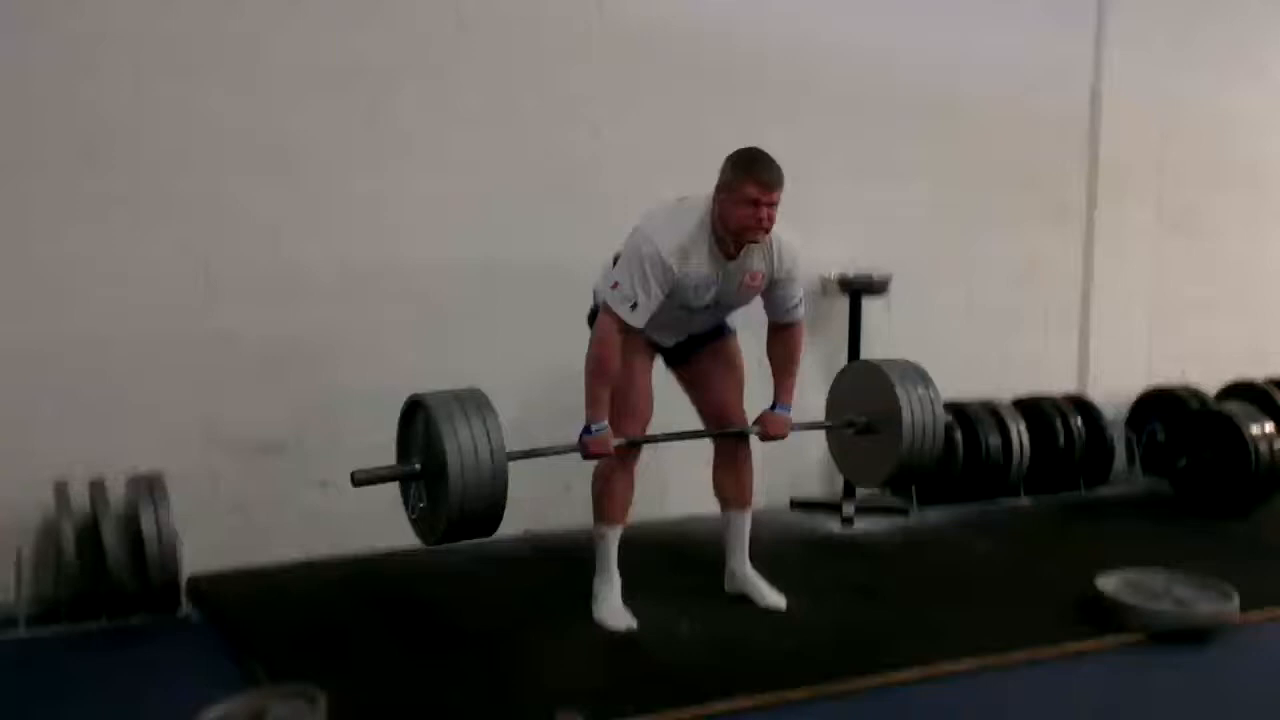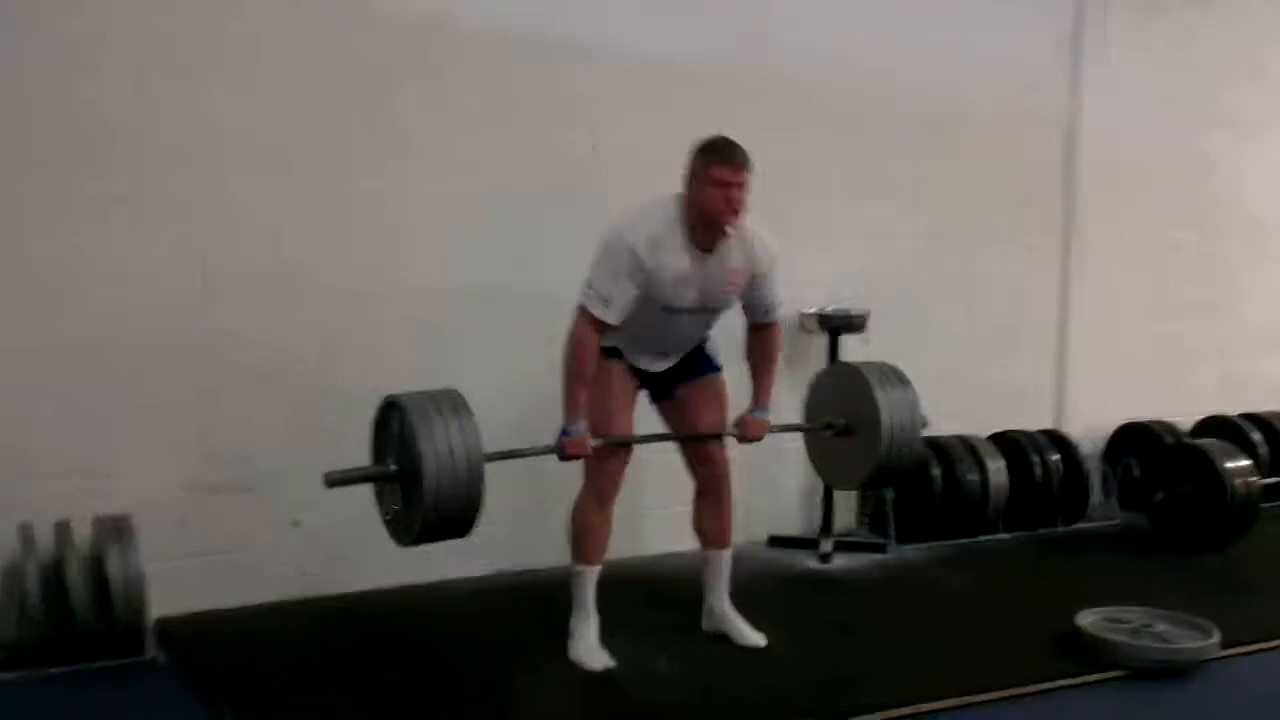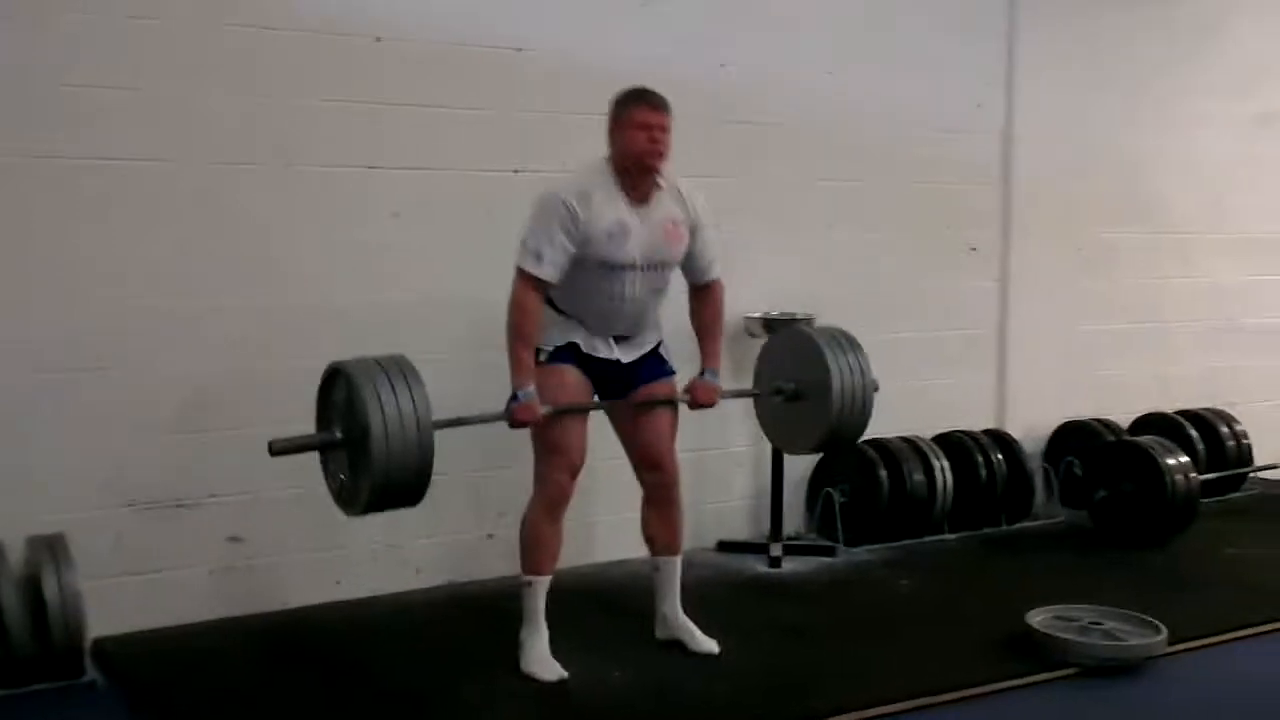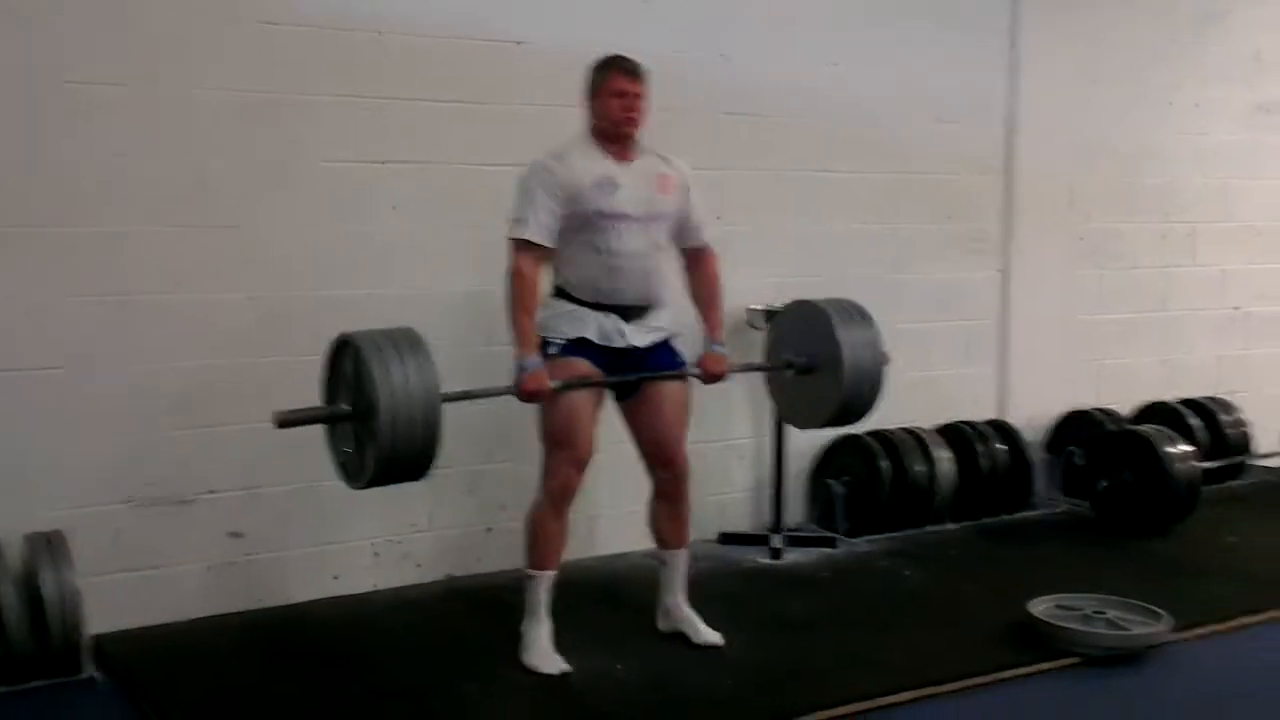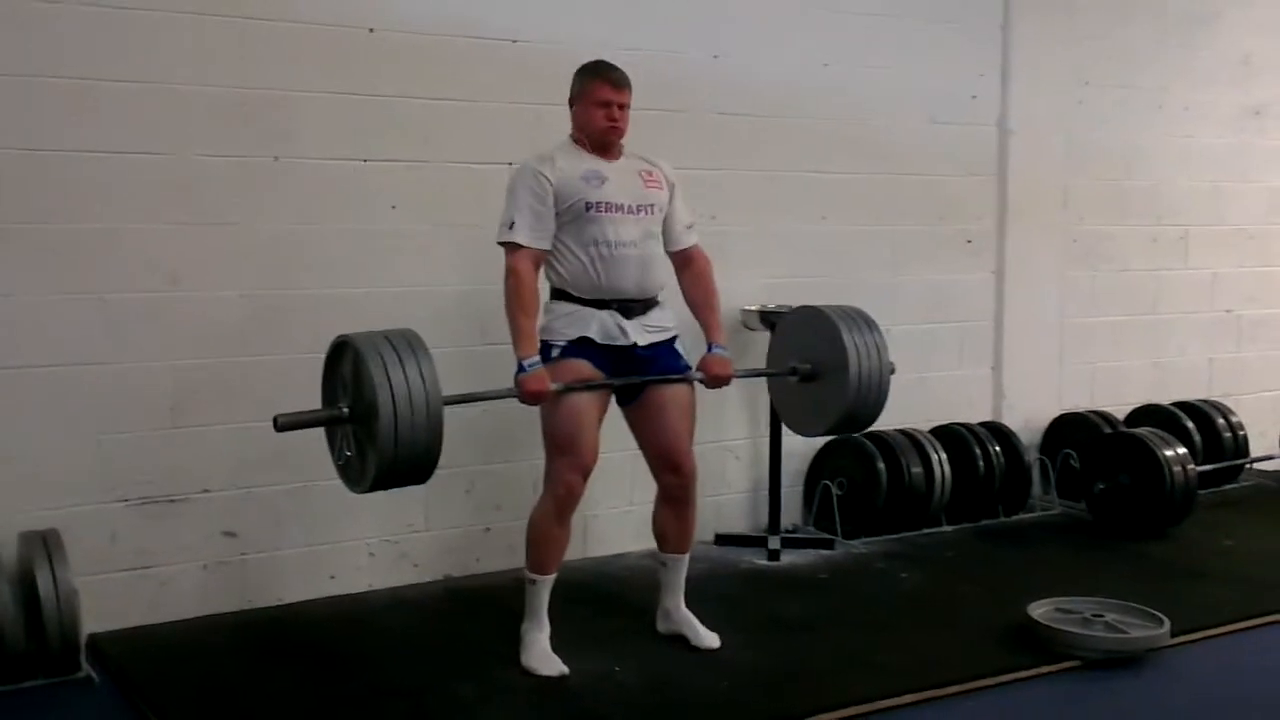
dt=0.2s
person 1, frame 1
left shoulder: (778, 252)
right shoulder: (665, 240)
left elbow: (787, 325)
right elbow: (611, 331)
left wrist: (782, 405)
right wrist: (597, 424)
left hip: (702, 324)
right hip: (630, 319)
left knee: (734, 433)
right knee: (627, 438)
left ankle: (739, 567)
right ankle: (607, 582)
person 1, frame 2
left shoulder: (752, 248)
right shoulder: (640, 241)
left elbow: (764, 327)
right elbow: (588, 328)
left wrist: (760, 405)
right wrist: (575, 424)
left hip: (686, 351)
right hip: (618, 344)
left knee: (714, 470)
right knee: (607, 472)
left ankle: (718, 605)
right ankle: (584, 622)
person 1, frame 3
left shoulder: (685, 206)
right shoulder: (571, 202)
left elbow: (707, 288)
right elbow: (527, 293)
left wrist: (710, 372)
right wrist: (523, 389)
left hip: (640, 348)
right hip: (569, 343)
left knee: (662, 477)
right knee: (557, 481)
left ankle: (670, 612)
right ankle: (534, 632)
person 1, frame 4
left shoulder: (670, 171)
right shoulder: (557, 168)
left elbow: (698, 255)
right elbow: (526, 263)
left wrist: (714, 340)
right wrist: (528, 358)
left hip: (651, 334)
right hip: (577, 333)
left knee: (672, 471)
right knee: (564, 477)
left ankle: (674, 605)
right ankle: (537, 625)
person 1, frame 5
left shoulder: (655, 175)
right shoulder: (545, 172)
left elbow: (689, 260)
right elbow: (521, 267)
left wrist: (717, 345)
right wrist: (527, 361)
left hip: (654, 335)
right hip: (579, 333)
left knee: (680, 475)
right knee: (568, 481)
left ankle: (673, 607)
right ankle: (535, 627)
